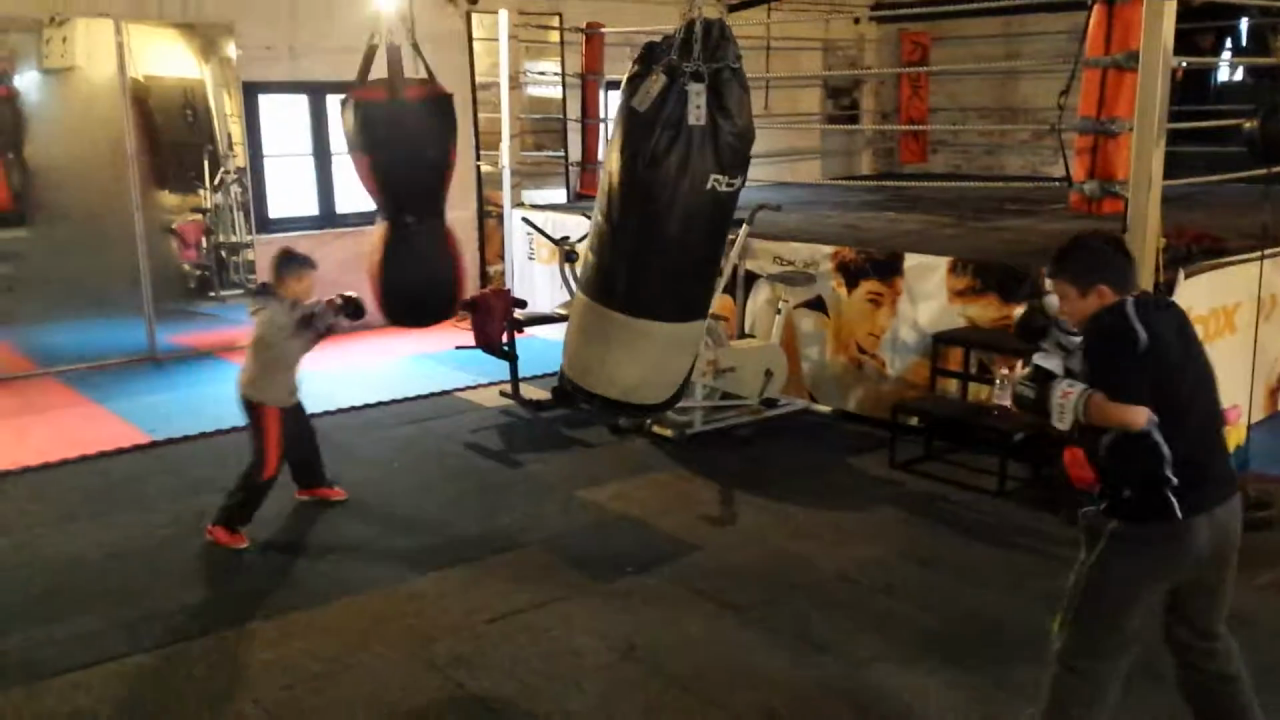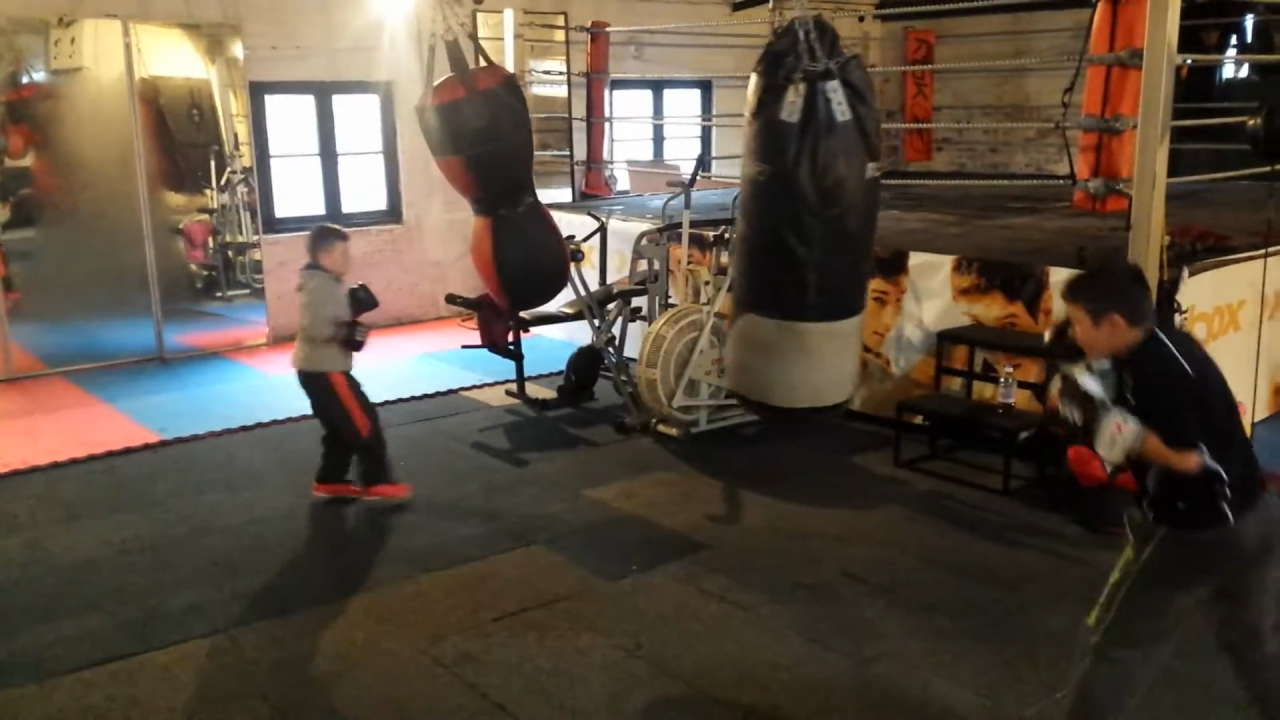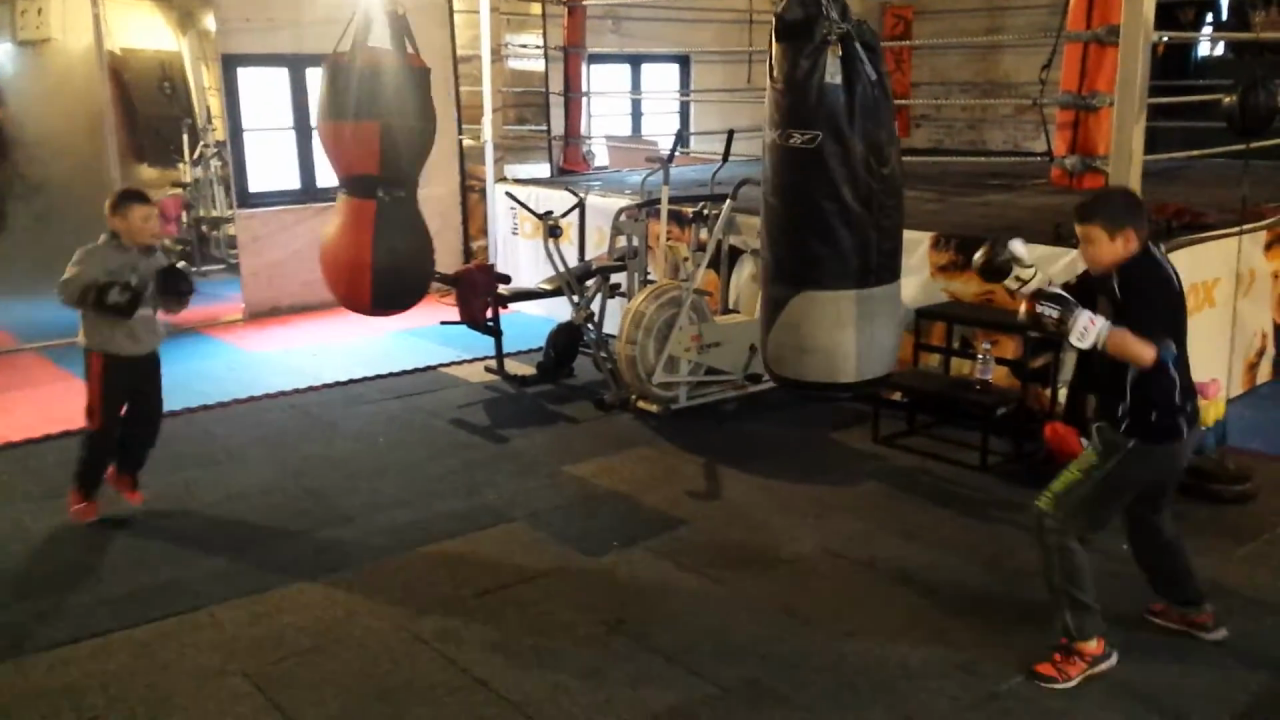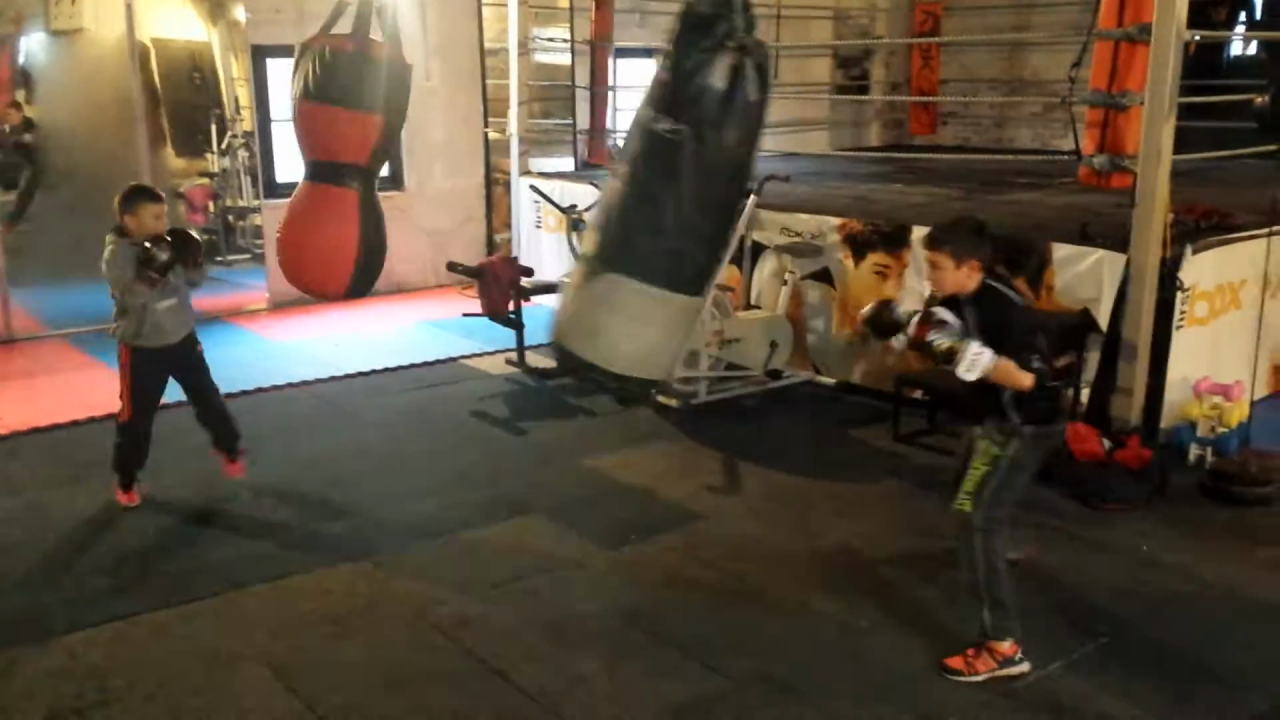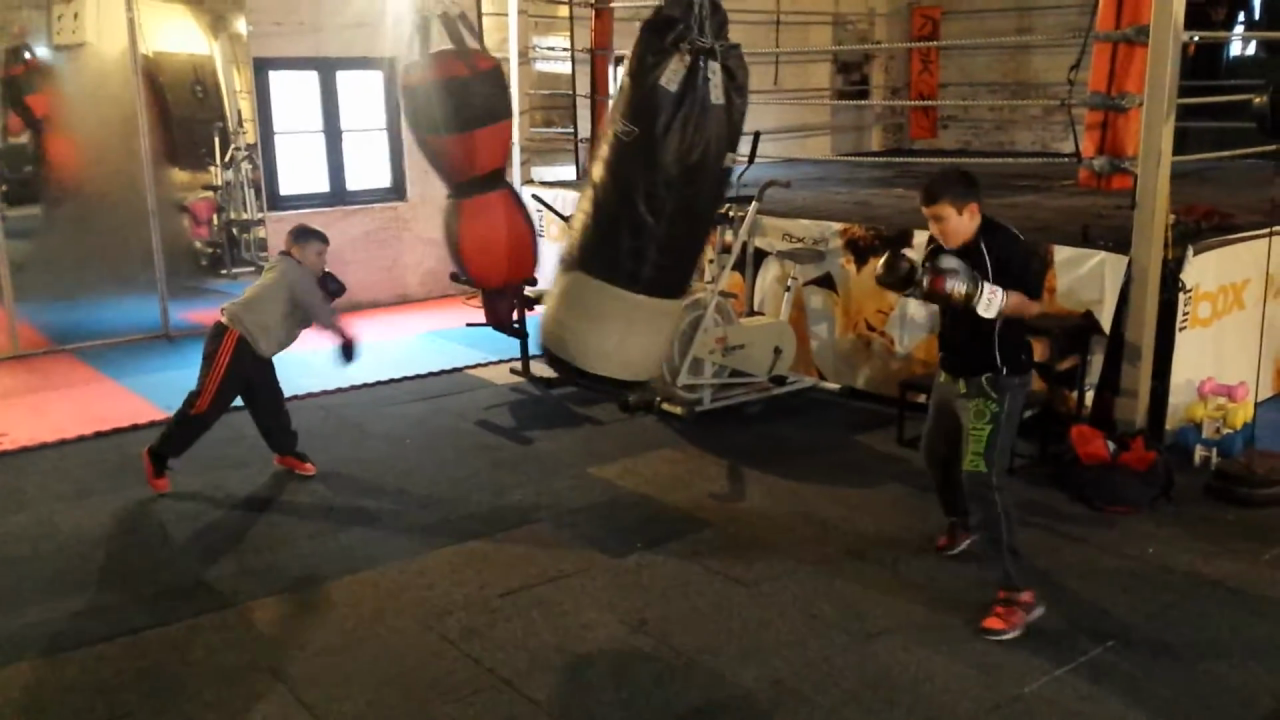
dt=0.7s
person 1, frame 1
left shoulder: (1111, 325)
right shoulder: (1168, 315)
left elbow: (1131, 415)
left wrist: (1066, 397)
left hip: (1150, 520)
right hip: (1219, 508)
left knee: (1085, 656)
right knee: (1205, 641)
person 1, frame 2
left shoulder: (1152, 363)
right shoulder: (1164, 343)
left elbow: (1187, 457)
left wrist: (1107, 425)
left hip: (1197, 526)
left knee: (1119, 647)
person 1, frame 3
left shoulder: (1147, 274)
right shoulder: (1134, 270)
left elbow: (1143, 352)
left wrist: (1076, 320)
left hip: (1140, 434)
right hip: (1170, 429)
left knee: (1056, 521)
right knee: (1146, 519)
left ankle: (1087, 644)
right ankle: (1192, 610)
person 1, frame 4
left shoulder: (1005, 307)
right shoulder: (959, 296)
left elbow: (1023, 378)
right elbow: (943, 329)
left wrist: (962, 350)
right wrist: (903, 323)
left hip: (1024, 425)
right hip: (995, 418)
left knee: (976, 516)
right knee: (971, 501)
left ankle: (1001, 646)
right ankle: (988, 549)
person 1, frame 5
left shoulder: (1005, 244)
right shoulder: (942, 247)
left elbow: (1031, 304)
left wrist: (974, 291)
right wrist: (907, 277)
left hip: (995, 378)
right hip: (953, 372)
left knee: (980, 476)
right knee: (936, 453)
left ankle: (1017, 592)
right ankle: (962, 523)
person 2, frame 1
left shoulder: (289, 307)
right shoulder: (274, 315)
left elbow: (310, 312)
right elbow: (287, 350)
left wrist: (332, 307)
right wrist: (314, 329)
left hip: (280, 394)
right hip: (266, 398)
left knee: (303, 437)
right knee: (266, 464)
left ankle: (311, 484)
right ankle: (224, 525)
person 2, frame 2
left shoulder: (317, 282)
right shoulder: (321, 286)
right elbow: (312, 327)
left wrist: (351, 315)
right wrist: (345, 331)
left hip: (314, 367)
right hip: (324, 370)
left knee: (338, 425)
right knee: (363, 423)
left ankle: (328, 481)
right ankle: (377, 482)
person 2, frame 3
left shoulder: (155, 259)
right shoulder: (95, 255)
left elbow: (171, 305)
right elbow: (67, 290)
left wrist: (179, 293)
right wrist: (96, 295)
left hip: (146, 353)
right hip: (107, 354)
left knee: (148, 418)
right knee: (103, 424)
left ankle: (123, 471)
right ankle: (84, 491)
person 2, frame 4
left shoulder: (165, 246)
right shoulder: (116, 254)
left elbow: (192, 279)
right elbow: (127, 294)
left wrist: (190, 261)
right wrist: (150, 272)
left hip: (182, 339)
right hip: (141, 348)
left knee: (207, 396)
right knee: (136, 417)
left ankle: (228, 447)
right ankle: (126, 478)
person 2, frame 5
left shoulder: (293, 278)
right shoulder: (293, 274)
left elbow: (300, 318)
right elbow: (316, 307)
left wrist: (326, 295)
right wrist: (342, 335)
left hip: (256, 350)
right hip: (235, 341)
left knee: (271, 403)
right knee: (206, 406)
left ankle: (287, 453)
right ankle: (157, 457)
